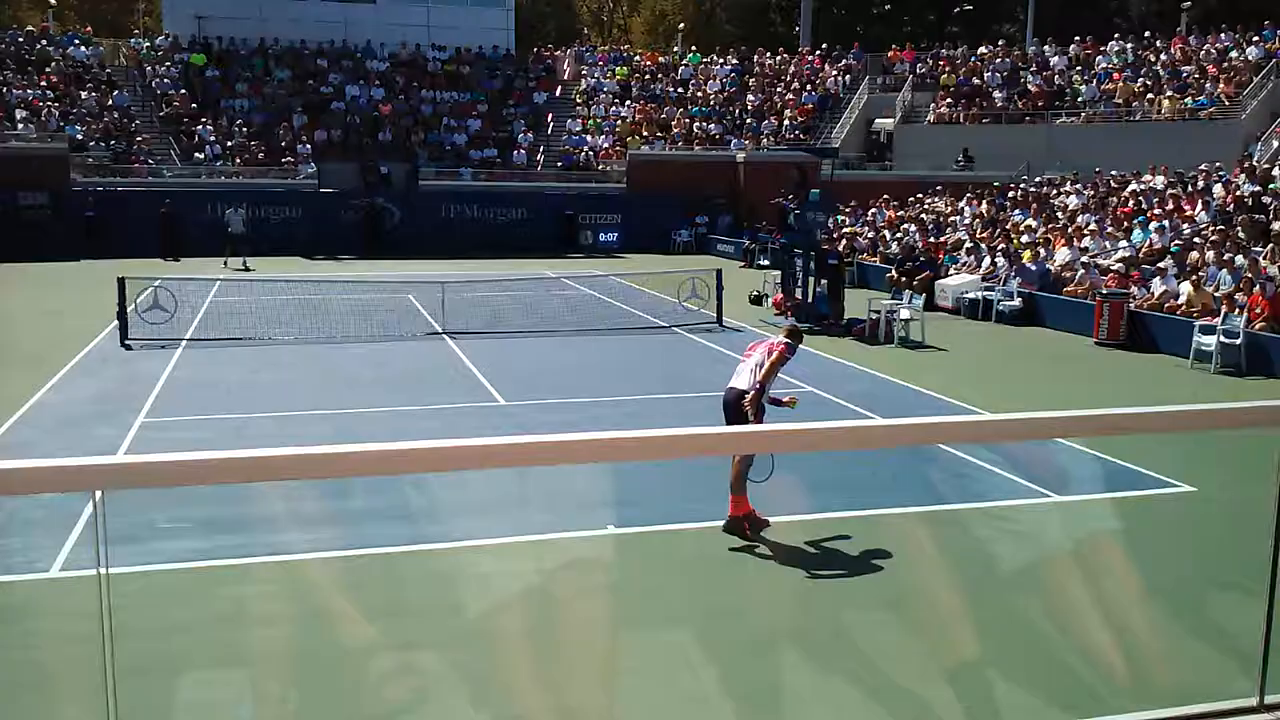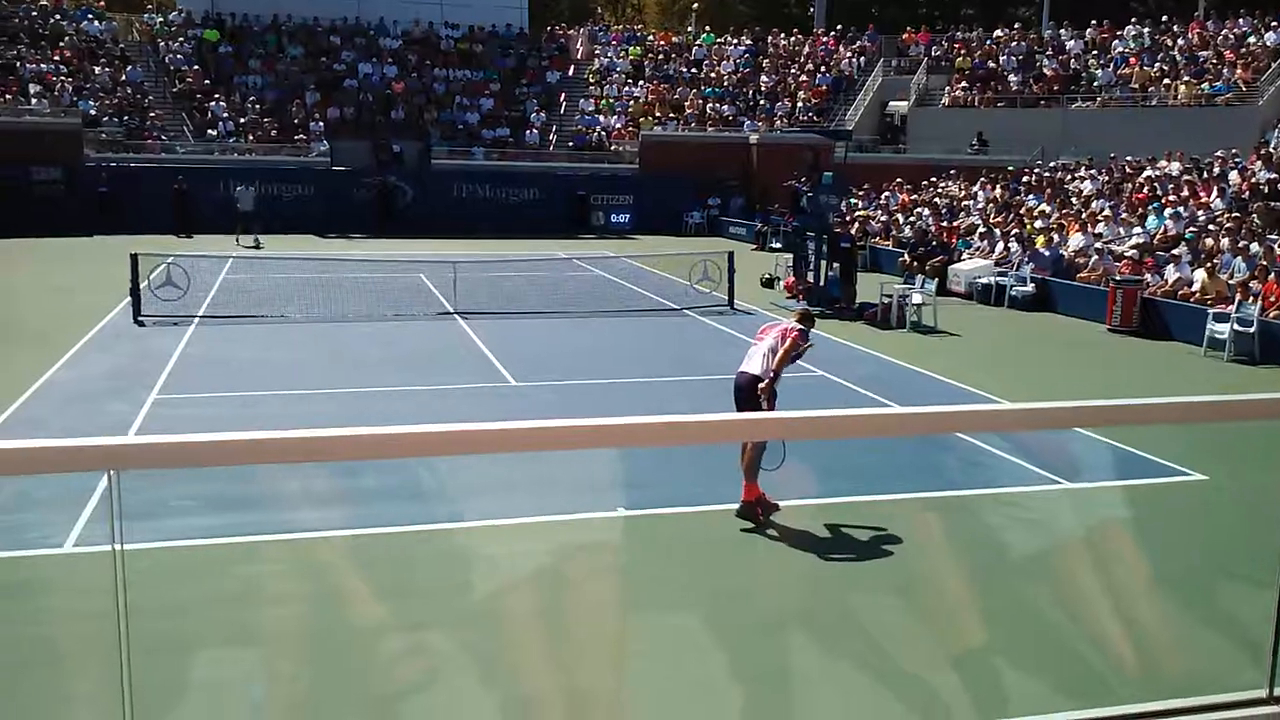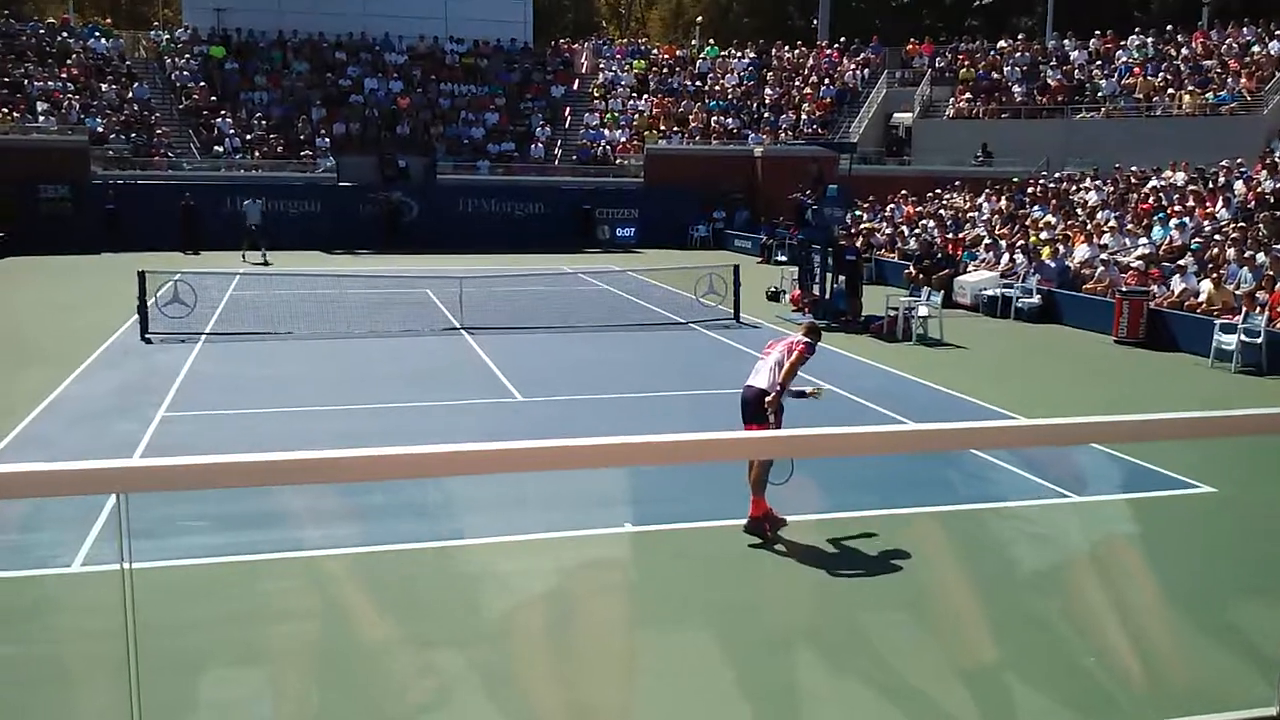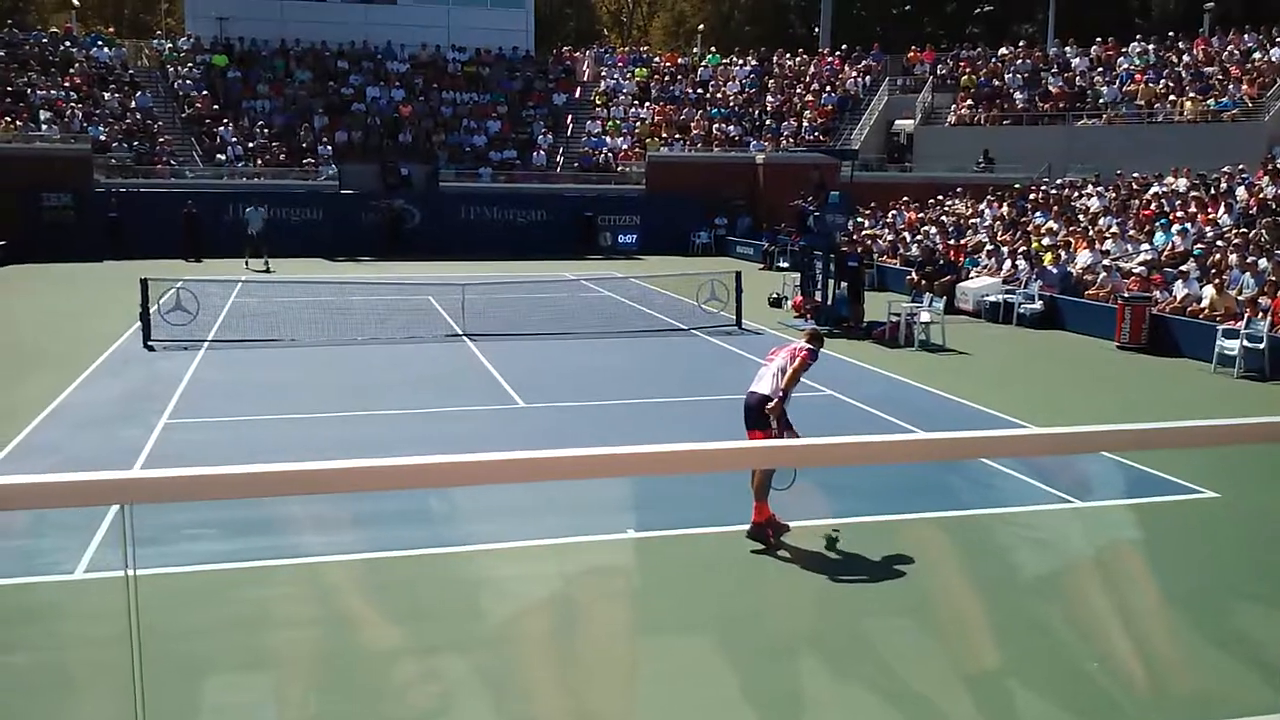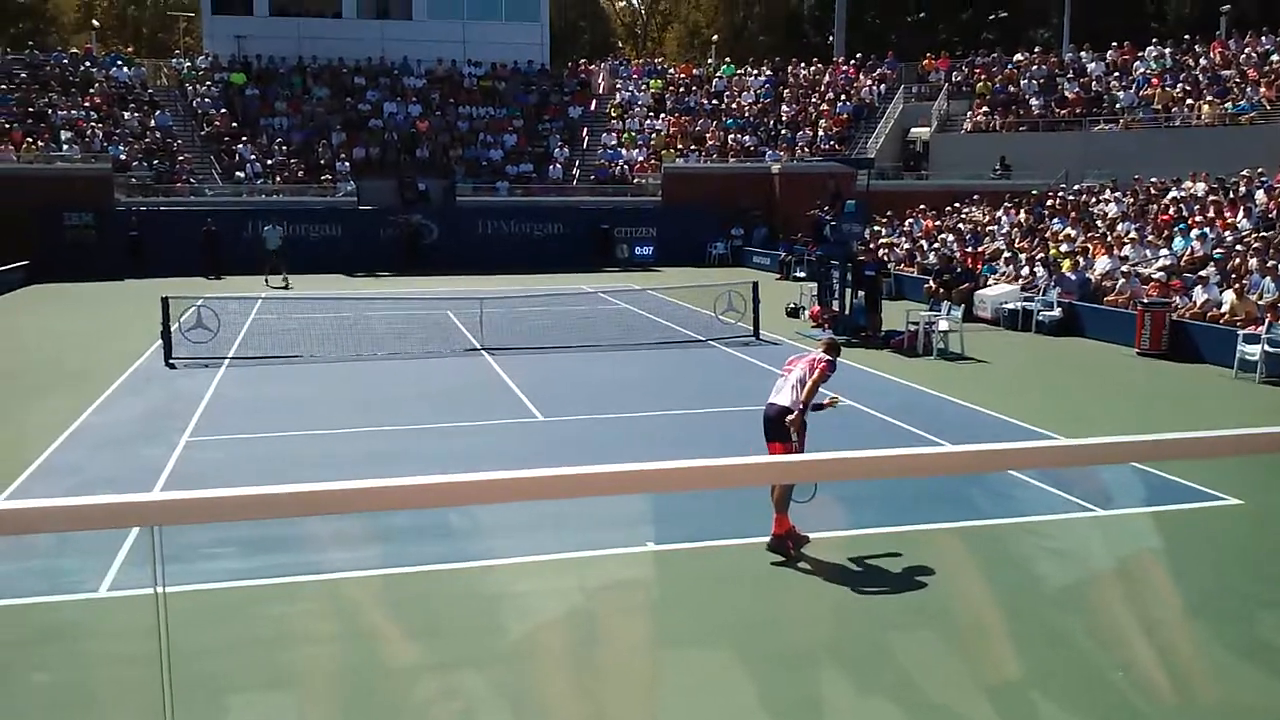
dt=0.3s
person 1, frame 1
left shoulder: (759, 343)
right shoulder: (786, 344)
right elbow: (771, 365)
left wrist: (780, 401)
right wrist: (757, 392)
left hip: (732, 394)
right hip: (746, 397)
left knee: (741, 456)
right knee: (745, 457)
left ankle: (744, 512)
right ankle: (734, 517)
person 1, frame 2
left shoulder: (770, 327)
right shoulder: (799, 330)
right elbow: (784, 353)
left wrist: (799, 353)
right wrist: (770, 381)
left hip: (742, 377)
right hip: (758, 383)
left knee: (750, 440)
right knee: (757, 443)
left ankle: (754, 495)
right ankle: (748, 502)
person 1, frame 3
left shoulder: (778, 342)
right shoulder: (806, 343)
right elbow: (791, 365)
left wrist: (803, 394)
right wrist: (777, 394)
left hip: (749, 392)
right hip: (764, 397)
right knee: (765, 458)
left ankle: (762, 511)
right ankle: (755, 518)
person 1, frame 4
left shoulder: (781, 349)
right shoulder: (809, 350)
right elbow: (794, 371)
left wrist: (788, 427)
right wrist: (779, 400)
left hip: (752, 398)
right hip: (767, 403)
left ankle: (764, 516)
right ankle: (758, 523)
person 1, frame 5
left shoulder: (796, 358)
right shoulder: (827, 360)
right elbow: (813, 383)
left wrist: (821, 405)
right wrist: (800, 412)
left hip: (771, 410)
right hip: (788, 415)
left ankle: (785, 528)
right ankle: (778, 535)
